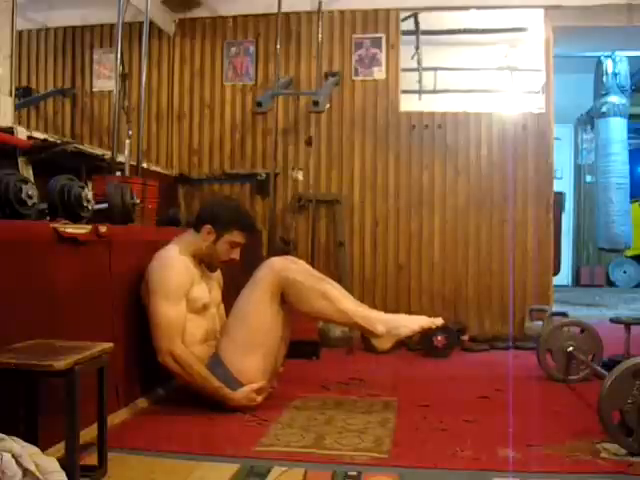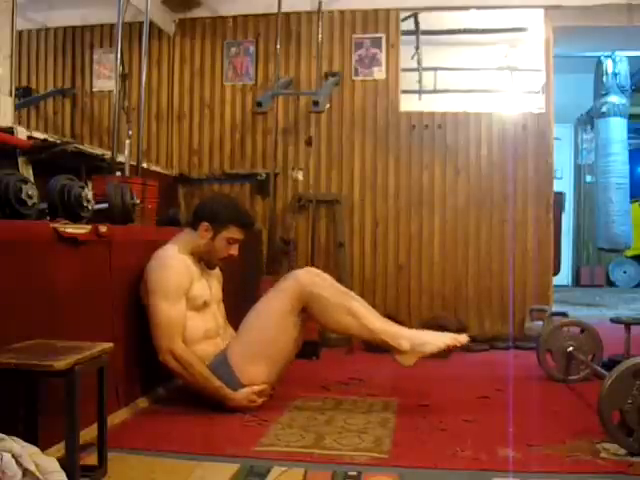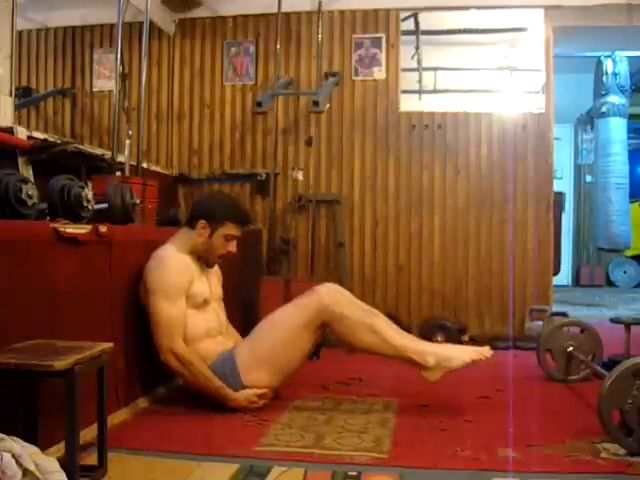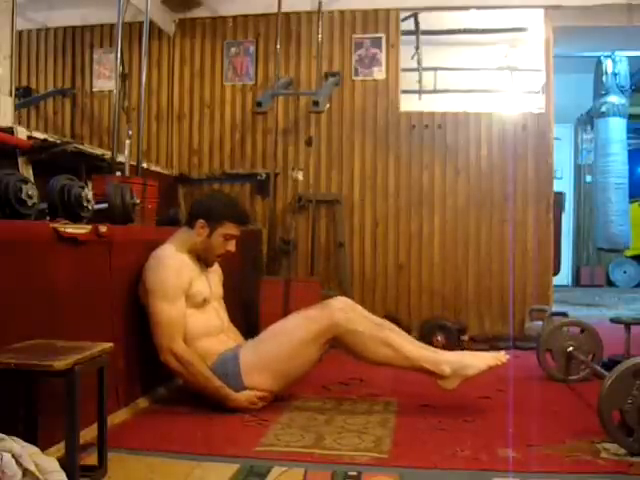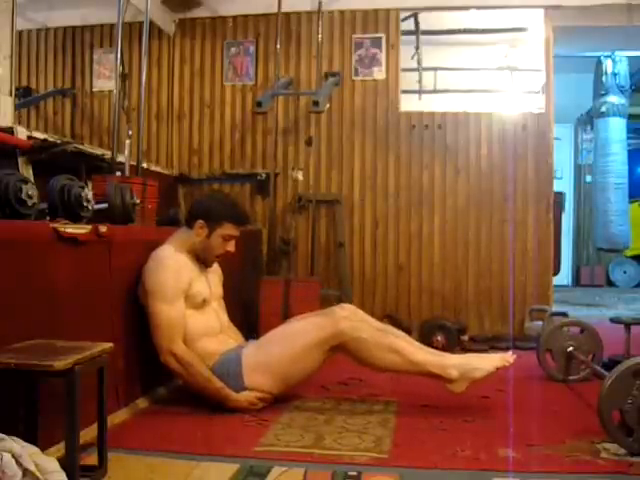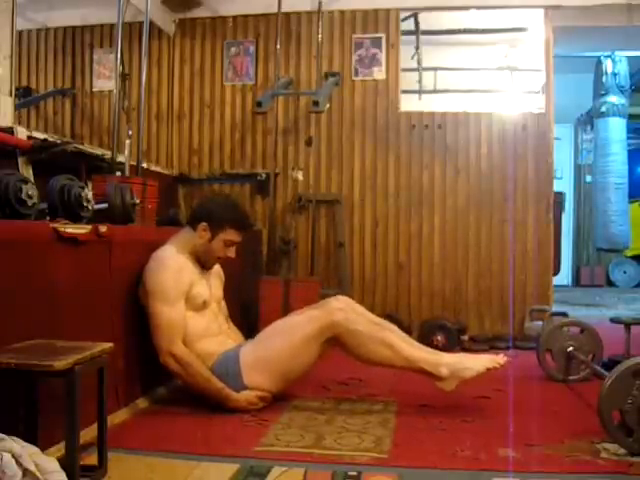
dt=0.3s
person 1, frame 1
left shoulder: (207, 266)
right shoulder: (170, 266)
right elbow: (168, 351)
left wrist: (264, 365)
right wrist: (228, 396)
left hip: (231, 367)
right hip: (223, 377)
left knee: (286, 272)
right knee: (277, 269)
left ankle: (377, 324)
right ankle: (379, 325)
person 1, frame 2
left shoulder: (207, 265)
right shoulder: (169, 265)
right elbow: (169, 350)
left wrist: (262, 361)
right wrist: (228, 396)
left hip: (232, 366)
right hip: (224, 376)
left knee: (308, 282)
right knee: (303, 283)
left ankle: (399, 340)
right ankle: (403, 341)
person 1, frame 3
left shoulder: (207, 265)
right shoulder: (168, 265)
right elbow: (171, 351)
left wrist: (257, 356)
right wrist: (229, 396)
left hip: (234, 363)
right hip: (224, 375)
left knee: (327, 298)
right knee: (324, 299)
left ankle: (425, 353)
right ankle: (429, 356)
person 1, frame 4
left shoulder: (207, 265)
right shoulder: (167, 265)
right elbow: (171, 351)
left wrist: (258, 358)
right wrist: (228, 397)
left hip: (236, 362)
right hip: (226, 375)
left knee: (338, 309)
right knee: (335, 316)
left ankle: (440, 362)
right ankle: (443, 365)
person 1, frame 5
left shoulder: (207, 265)
right shoulder: (166, 266)
right elbow: (171, 351)
left wrist: (257, 357)
right wrist: (228, 397)
left hip: (238, 361)
right hip: (225, 375)
left knee: (343, 315)
right knee: (339, 325)
left ankle: (446, 365)
right ankle: (450, 368)
person 1, frame 6
left shoulder: (209, 267)
right shoulder: (167, 267)
right elbow: (170, 352)
left wrist: (257, 357)
right wrist: (229, 397)
left hip: (236, 361)
right hip: (225, 374)
left knee: (339, 306)
right knee: (334, 315)
left ankle: (440, 363)
right ankle: (441, 367)
